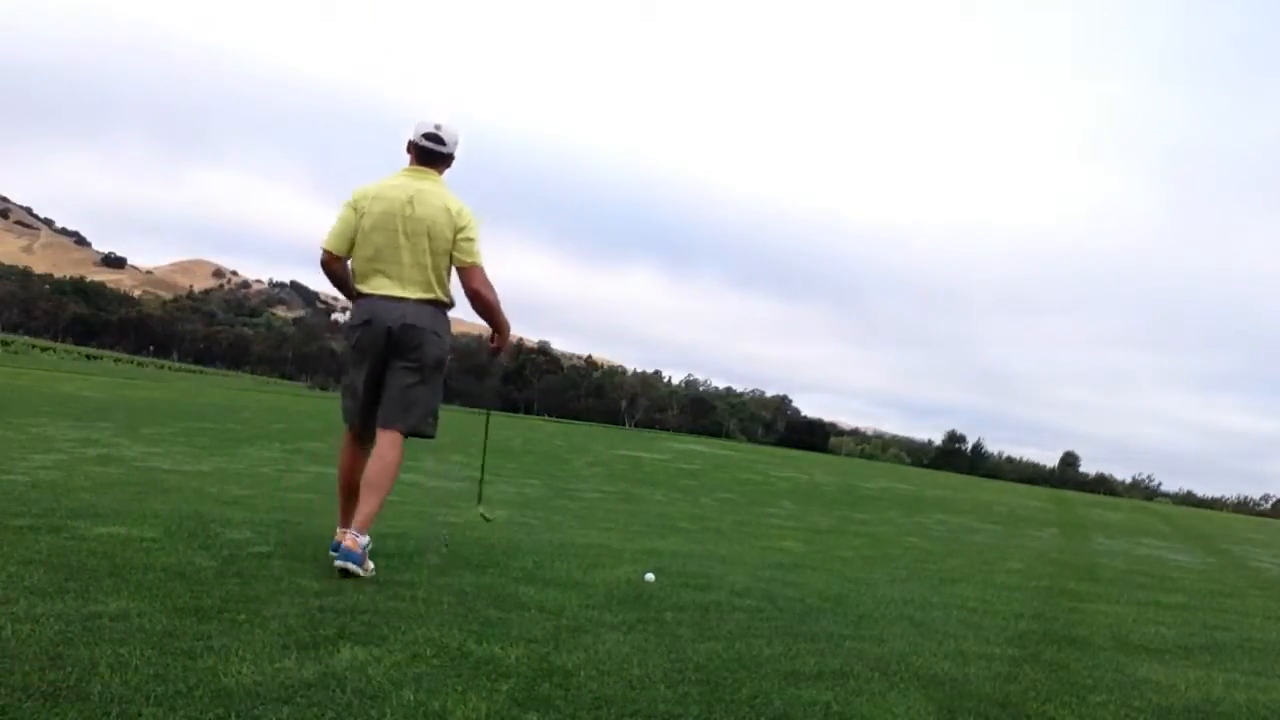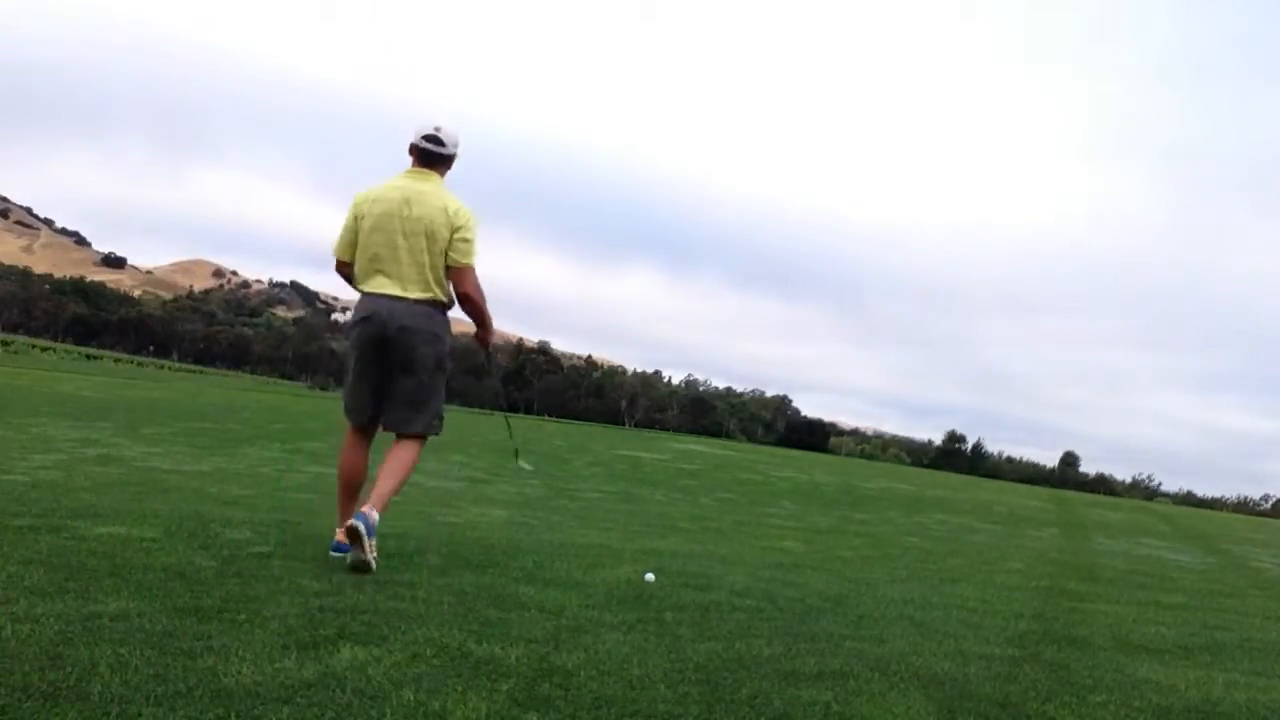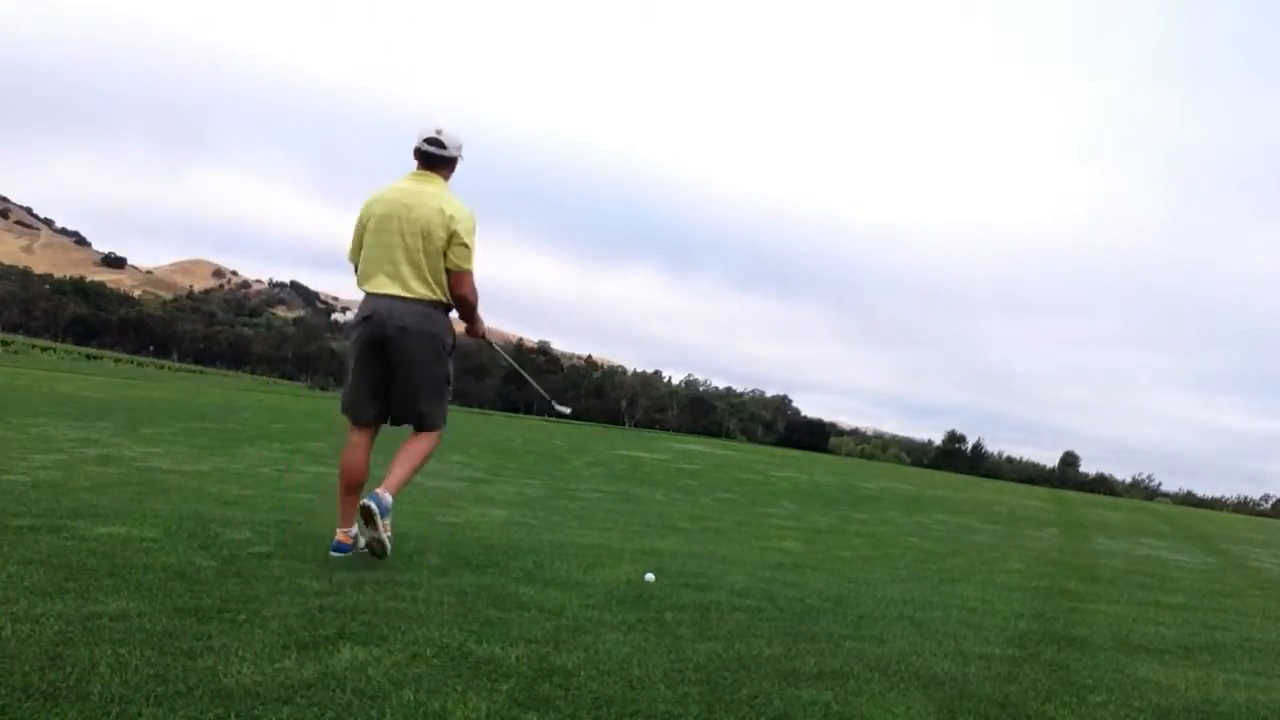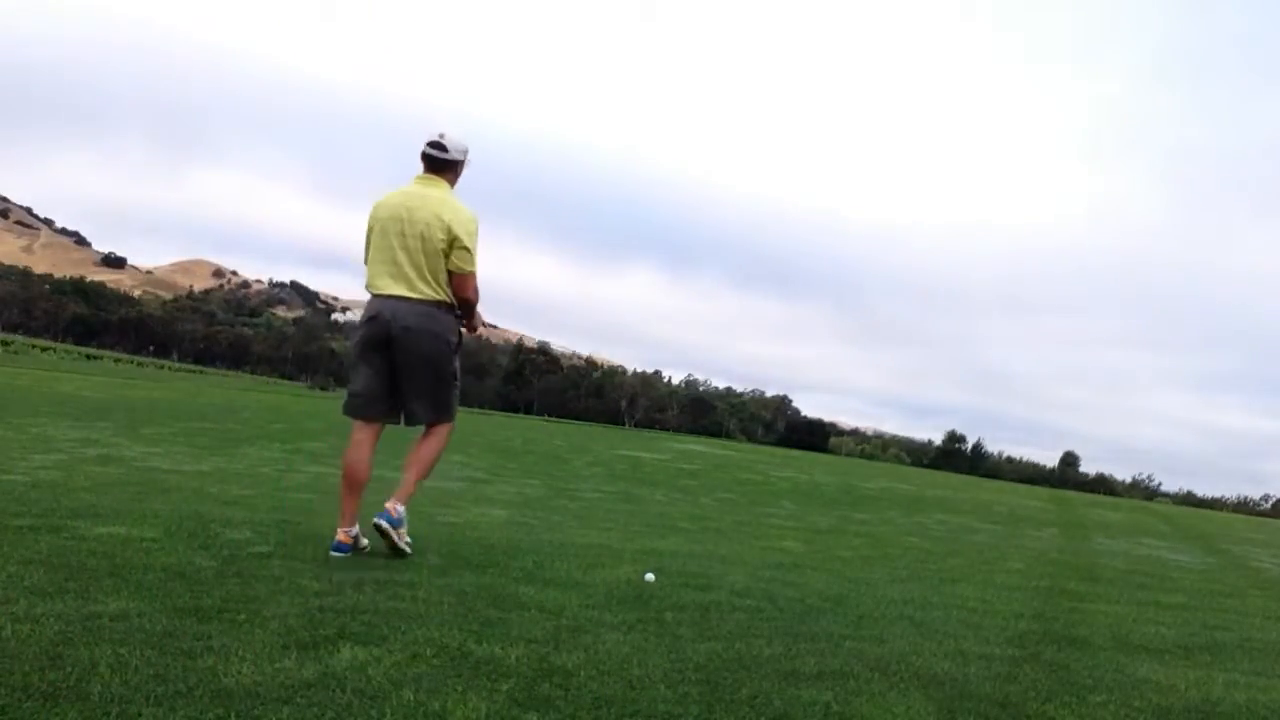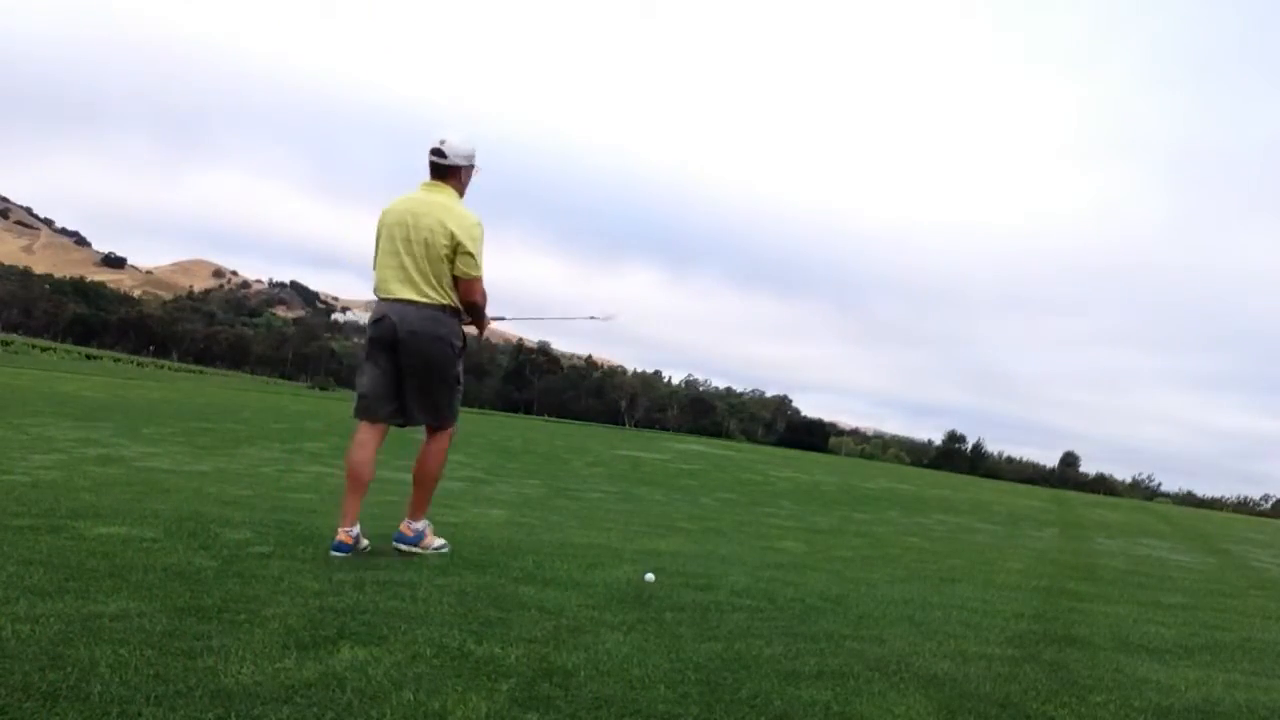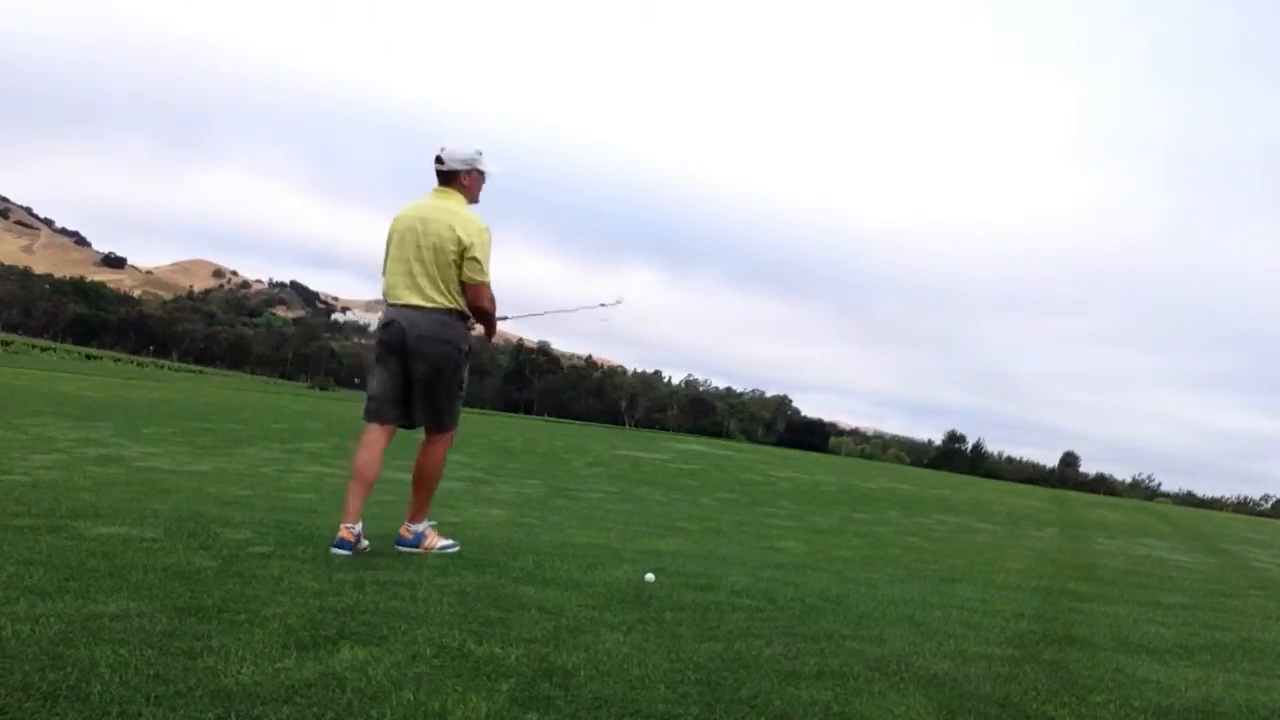
dt=0.1s
person 1, frame 1
left shoulder: (366, 196)
right shoulder: (455, 210)
left elbow: (331, 259)
right elbow: (475, 284)
right wrist: (502, 327)
left hip: (370, 315)
right hip: (424, 323)
left knee: (359, 431)
right knee: (392, 436)
left ankle: (346, 532)
right ankle: (355, 539)
person 1, frame 2
left shoulder: (369, 199)
right shoulder: (455, 211)
left elbow: (343, 265)
right elbow: (465, 286)
right wrist: (485, 327)
left hip: (370, 315)
right hip: (424, 322)
left knee: (360, 429)
right knee: (410, 436)
left ankle: (344, 531)
right ankle: (368, 514)
person 1, frame 3
left shoulder: (375, 201)
right shoulder: (455, 213)
left elbow: (358, 263)
right elbow: (462, 289)
right wrist: (474, 322)
left hip: (373, 314)
right hip: (425, 323)
left knee: (361, 427)
right knee: (428, 428)
left ankle: (345, 531)
right ankle: (383, 497)
person 1, frame 4
left shoulder: (385, 204)
right shoulder: (459, 215)
right elbow: (464, 290)
right wrist: (472, 318)
left hip: (378, 313)
right hip: (429, 322)
left knee: (366, 424)
right knee: (438, 424)
left ankle: (346, 531)
right ankle: (395, 508)
person 1, frame 5
left shoulder: (393, 209)
right shoulder: (464, 221)
right elbow: (471, 294)
right wrist: (480, 319)
left hip: (386, 316)
right hip: (434, 325)
left knee: (371, 425)
right knee: (440, 428)
left ankle: (347, 531)
right ankle: (414, 526)
person 1, frame 6
left shoulder: (403, 216)
right shoulder: (472, 226)
right elbow: (480, 299)
right wrist: (490, 324)
left hip: (394, 322)
right hip: (442, 330)
left knee: (378, 426)
right knee: (438, 432)
left ankle: (350, 525)
right ankle: (414, 527)
